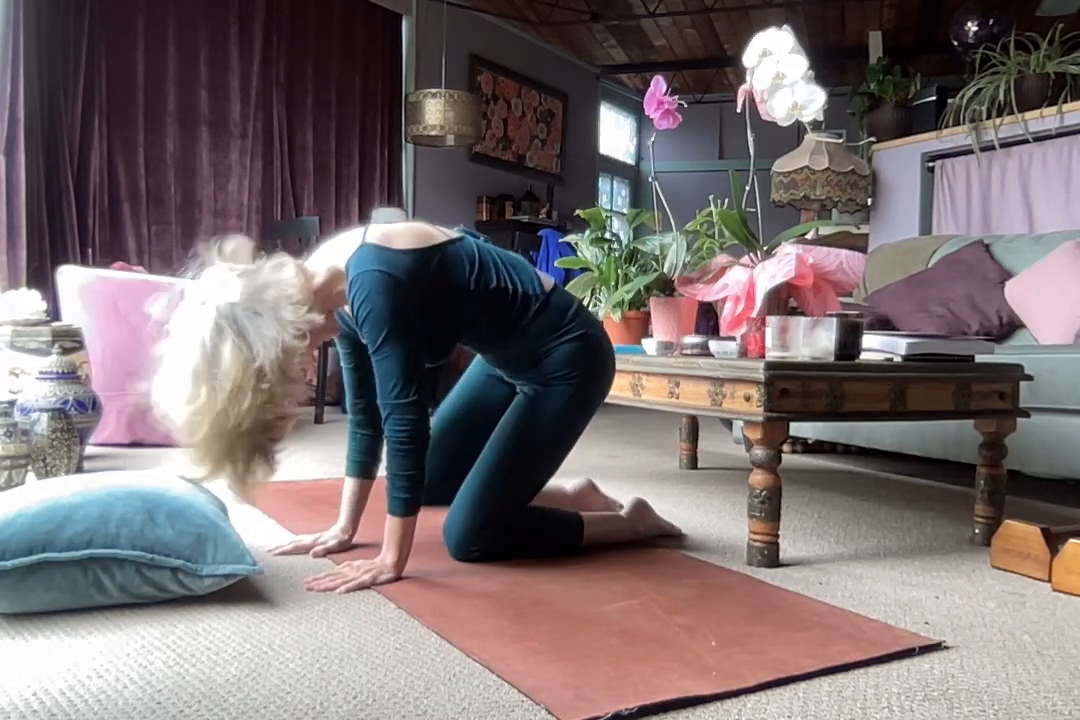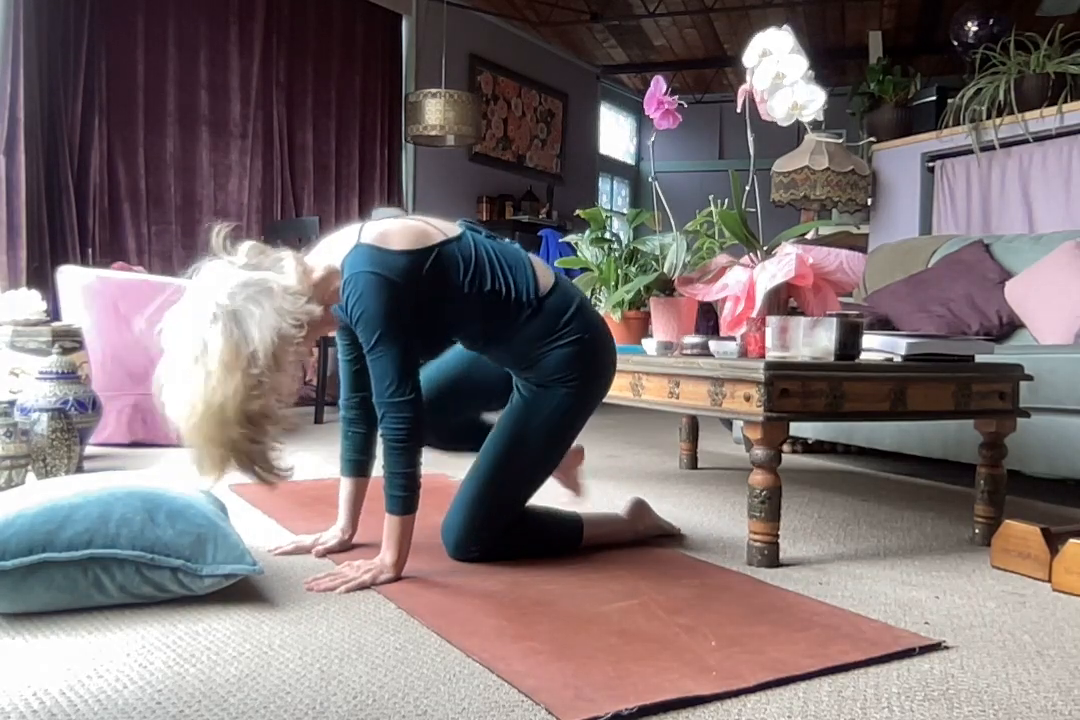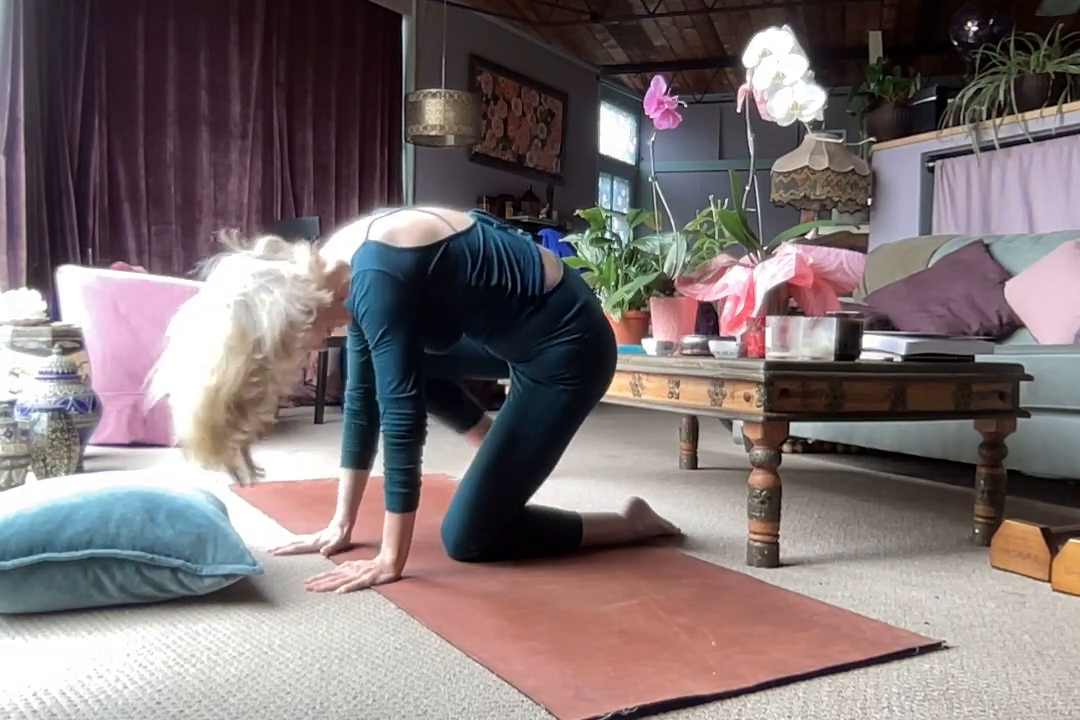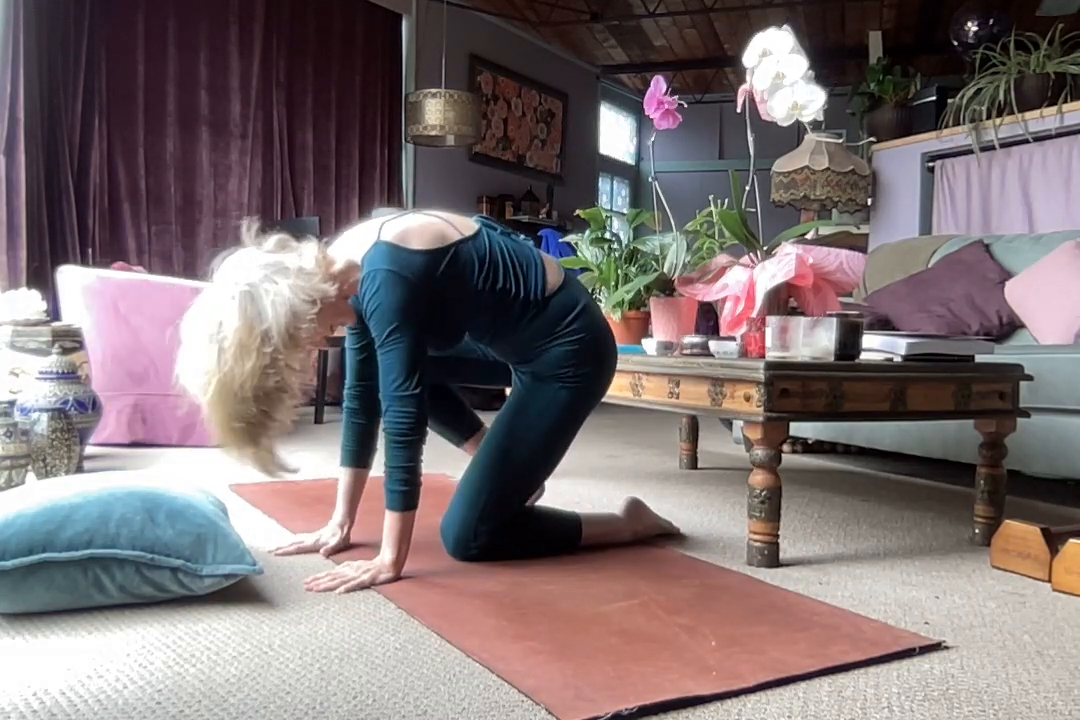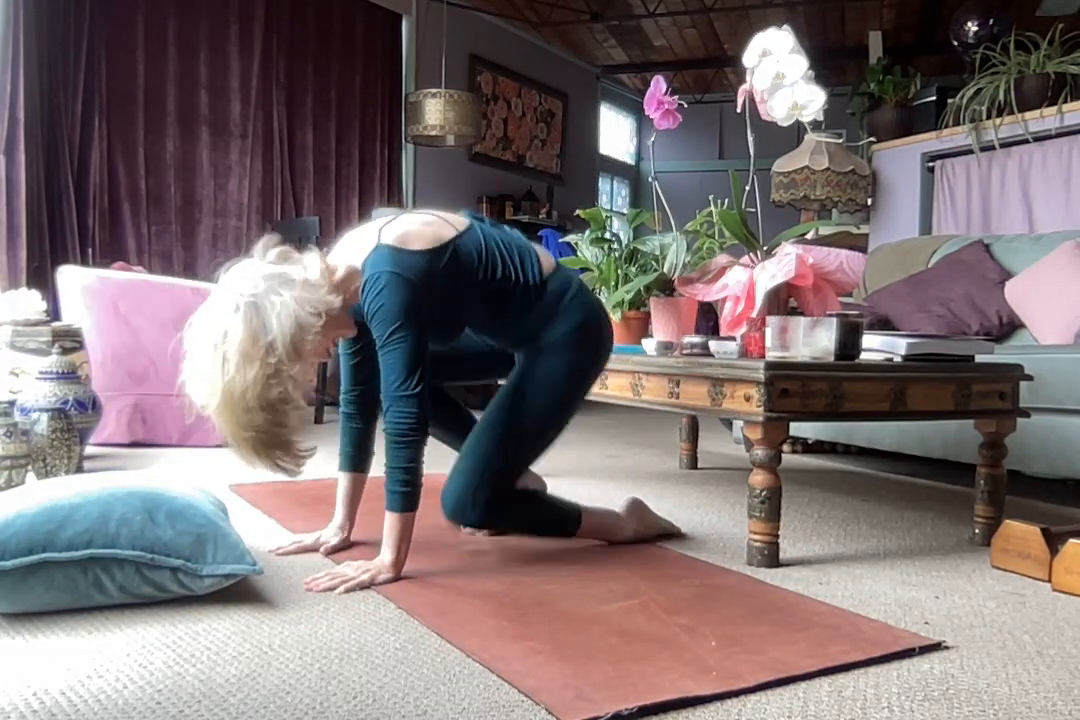
dt=0.2s
person 1, frame 1
left shoulder: (372, 279)
right shoulder: (341, 292)
left elbow: (403, 420)
right elbow: (368, 416)
left wrist: (390, 561)
right wrist: (343, 528)
left hip: (565, 354)
right hip: (511, 352)
left knee: (470, 536)
right knee: (433, 482)
left ankle: (631, 523)
right ankle: (571, 498)
person 1, frame 2
left shoulder: (368, 279)
right shoulder: (343, 281)
left elbow: (399, 422)
right elbow: (360, 408)
left wrist: (390, 561)
right wrist: (342, 528)
left hip: (565, 349)
right hip: (513, 338)
left knee: (468, 537)
right knee: (419, 400)
left ankle: (630, 523)
right ankle: (547, 454)
person 1, frame 3
left shoulder: (376, 274)
right shoulder: (348, 272)
left elbow: (401, 419)
right elbow: (362, 399)
left wrist: (389, 562)
right wrist: (341, 526)
left hip: (566, 345)
right hip: (515, 329)
left knee: (468, 538)
right knee: (394, 366)
left ankle: (629, 522)
right ankle: (503, 452)
person 1, frame 4
left shoulder: (385, 275)
right shoulder: (351, 273)
left elbow: (403, 417)
right elbow: (362, 400)
left wrist: (390, 562)
right wrist: (339, 524)
left hip: (566, 349)
left knee: (468, 536)
right knee: (398, 373)
left ankle: (628, 523)
right ankle: (511, 468)
person 1, frame 5
left shoulder: (385, 280)
right shoulder: (343, 280)
left elbow: (404, 419)
right elbow: (359, 402)
left wrist: (389, 562)
right wrist: (340, 526)
left hip: (566, 326)
left knee: (469, 497)
right knee: (399, 379)
left ankle: (625, 522)
right ankle: (518, 480)
